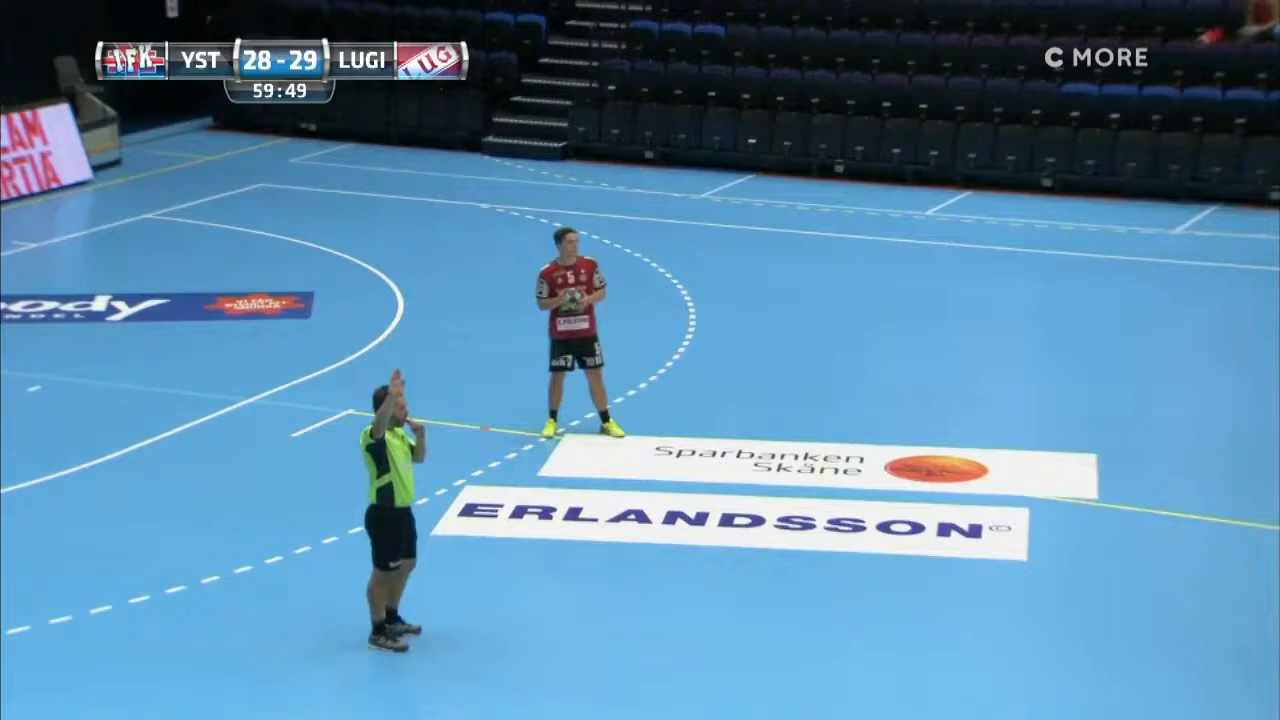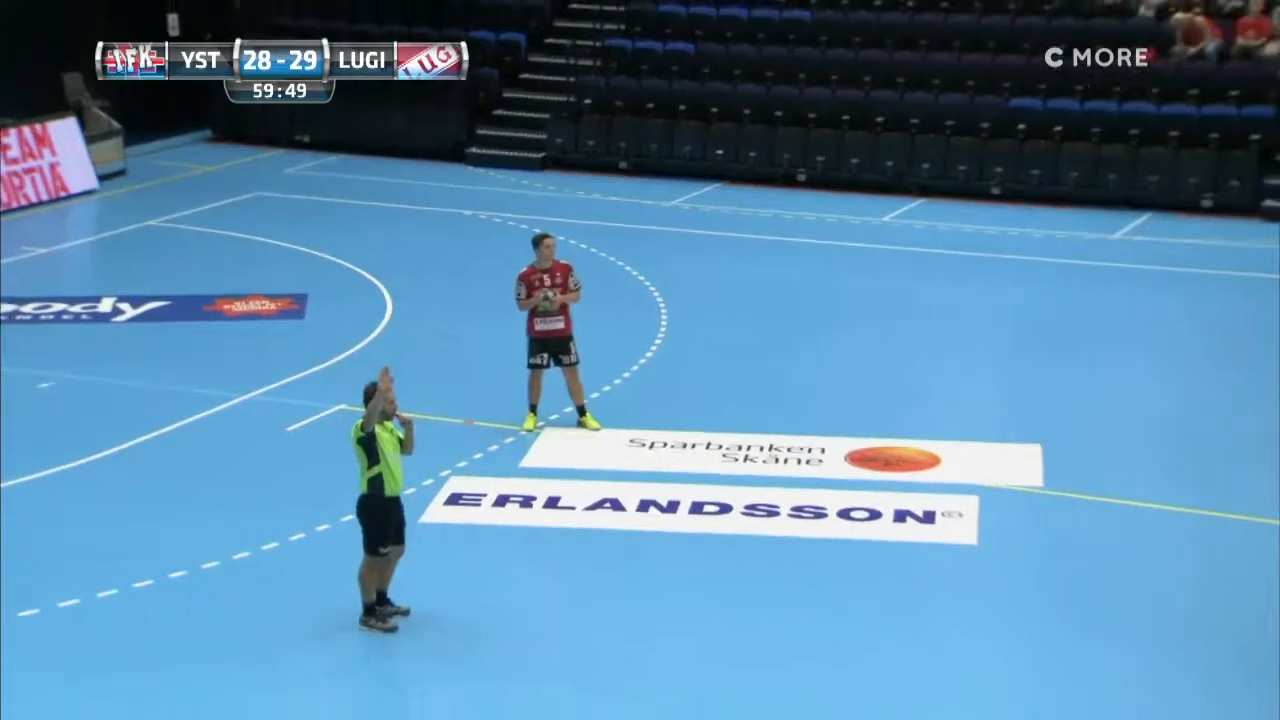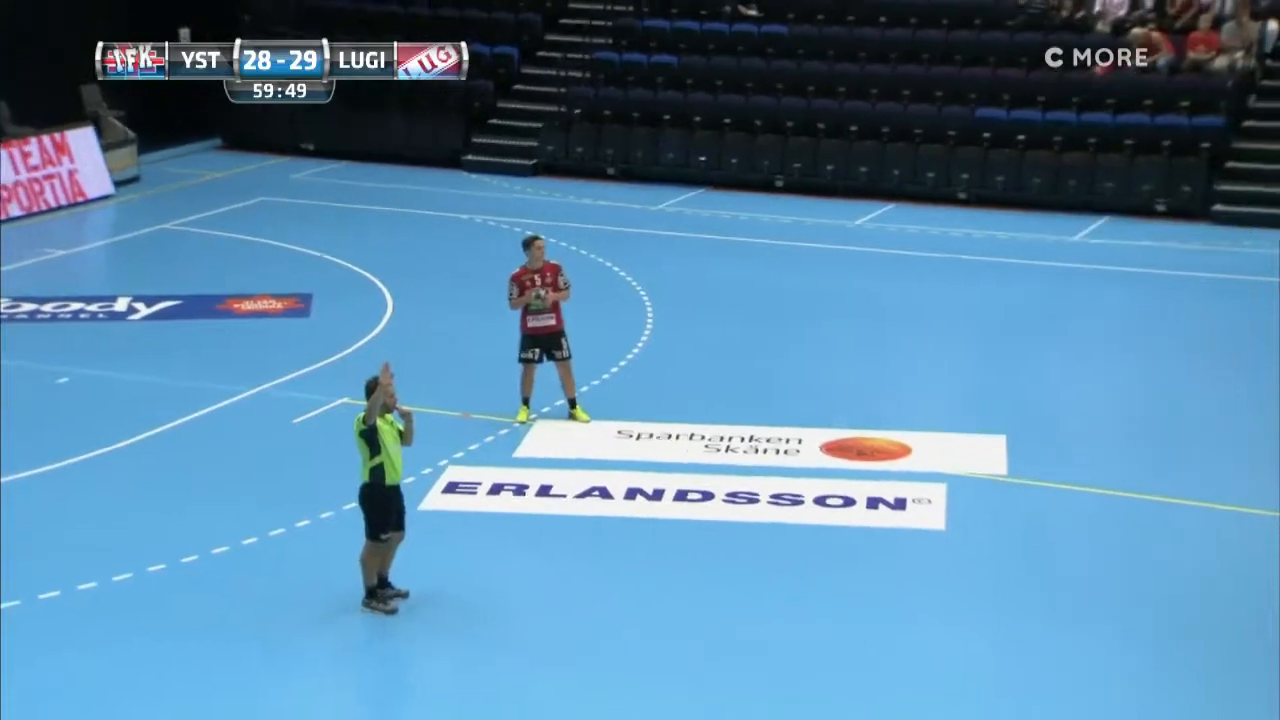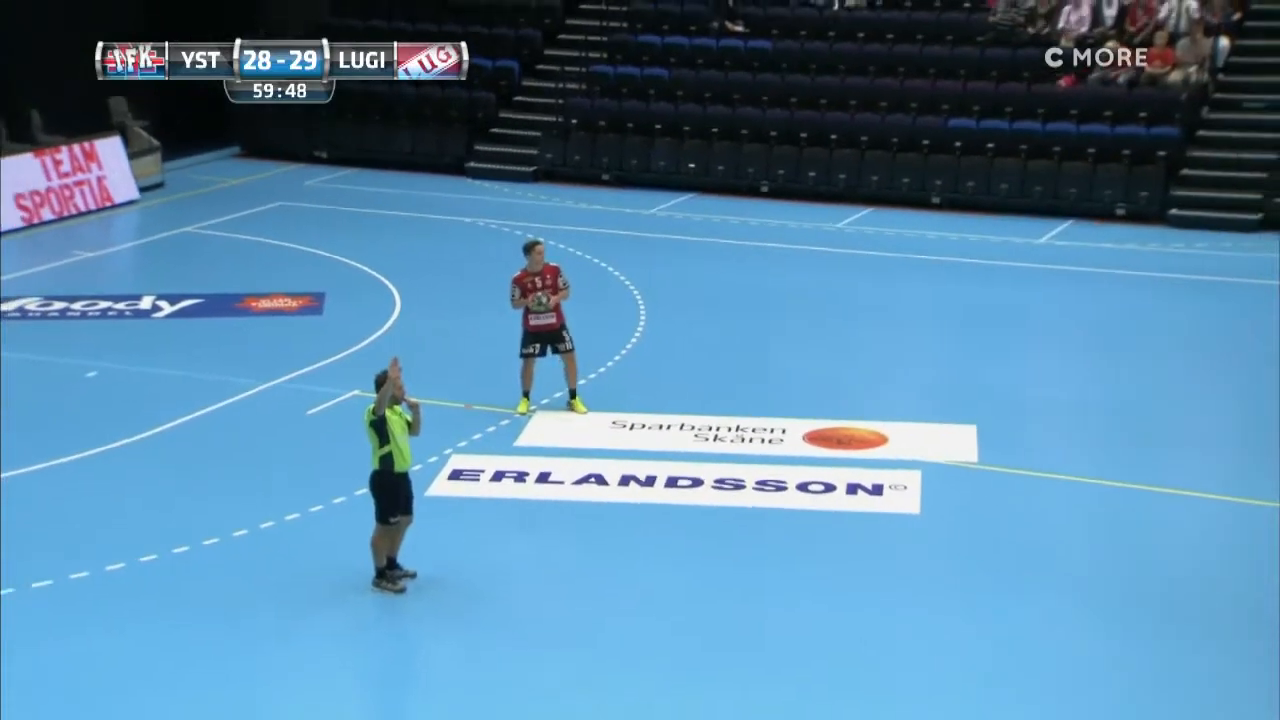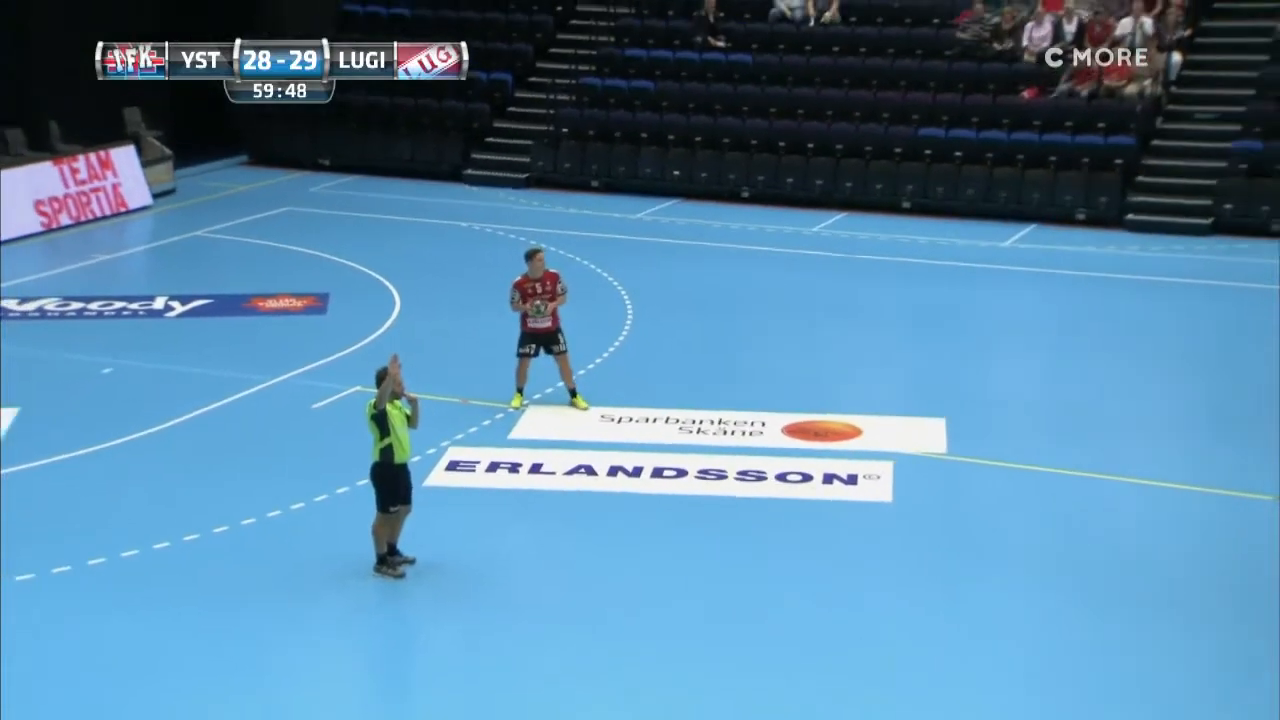
dt=0.3s
person 1, frame 1
left shoulder: (399, 433)
right shoulder: (373, 436)
left elbow: (419, 458)
right elbow: (379, 423)
left wrist: (420, 434)
left hip: (403, 510)
right hip: (384, 514)
left knee: (406, 565)
right knee: (383, 573)
person 1, frame 2
left shoulder: (388, 427)
right shoulder: (364, 430)
left elbow: (407, 450)
right elbow: (369, 419)
left wrist: (409, 428)
right wrist: (380, 393)
left hip: (392, 500)
right hip: (374, 503)
left knee: (395, 551)
right knee: (374, 559)
left ankle: (382, 601)
right ankle: (369, 613)
person 1, frame 3
left shoulder: (389, 419)
right shoulder: (366, 422)
left elbow: (407, 441)
right elbow: (371, 412)
left wrist: (408, 421)
right wrist: (381, 387)
left hip: (392, 488)
right hip: (375, 491)
left knee: (395, 537)
right knee: (375, 543)
left ankle: (383, 584)
right ankle: (370, 595)
person 1, frame 4
left shoulder: (397, 410)
right shoulder: (376, 414)
left elbow: (414, 431)
right elbow: (380, 404)
left wrist: (416, 411)
right wrist: (390, 381)
left hip: (401, 475)
right hip: (385, 478)
left knee: (404, 521)
right knee: (385, 527)
left ankle: (391, 566)
right ankle: (380, 576)
person 1, frame 5
left shoulder: (397, 405)
right shoulder: (377, 408)
left elbow: (413, 424)
right elbow: (381, 398)
left wrist: (414, 405)
right wrist: (390, 377)
left hip: (401, 466)
right hip: (385, 469)
left knee: (403, 510)
right knee: (385, 515)
left ankle: (392, 552)
right ankle: (381, 562)
person 2, frame 1
left shoulder: (590, 265)
right shoulder: (547, 273)
left elbow: (602, 291)
right elbow: (541, 304)
left wrist: (589, 298)
right wrist: (559, 300)
left hip: (587, 332)
right hip: (561, 335)
left knee: (595, 375)
right knee: (557, 376)
person 2, frame 2
left shoulder: (565, 268)
right shoulder: (525, 275)
left elbow: (577, 295)
right elbow: (520, 305)
left wrist: (562, 298)
right wrist: (535, 300)
left hip: (563, 332)
right hip: (538, 334)
left knee: (572, 372)
right knee: (536, 374)
left ankle: (583, 415)
right ankle: (532, 415)
person 2, frame 3
left shoulder: (555, 268)
right shoulder: (517, 276)
left elbow: (567, 293)
right elbow: (512, 304)
left wrist: (554, 296)
right wrist: (526, 298)
left hip: (555, 328)
right hip: (531, 331)
left knee: (565, 366)
right knee: (528, 368)
left ankle: (573, 408)
right ankle: (525, 407)
person 2, frame 4
left shoulder: (554, 270)
right shoulder: (519, 279)
left elbow: (566, 292)
right elbow: (514, 304)
left wrist: (555, 298)
right wrist: (527, 302)
left hip: (556, 324)
right hip: (532, 328)
left knee: (570, 358)
right knee: (528, 362)
left ankle: (573, 399)
right ankle: (525, 399)
person 2, frame 5
left shoulder: (554, 276)
right shoulder: (519, 283)
left elbow: (563, 297)
right elbow: (513, 306)
left wrist: (553, 305)
right wrist: (525, 308)
left hip: (552, 327)
right hip: (530, 330)
left knee: (563, 360)
right knee: (523, 362)
left ankle: (574, 396)
right ankle: (519, 394)
